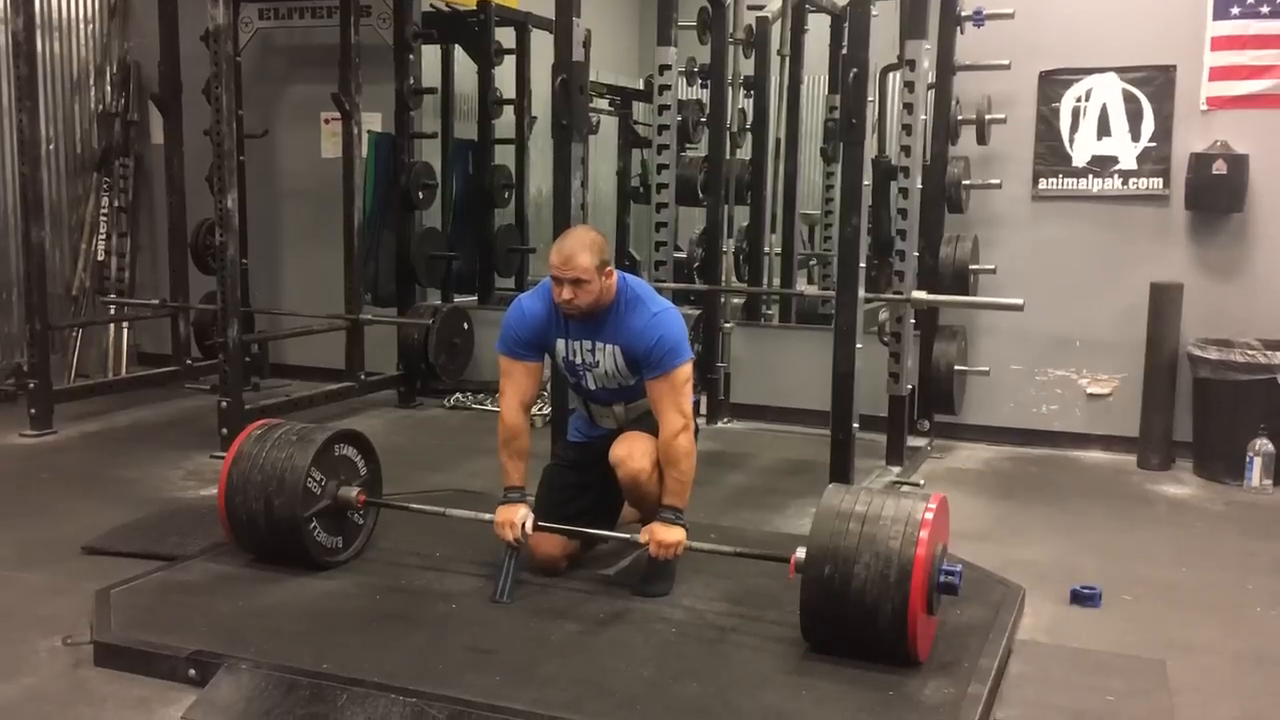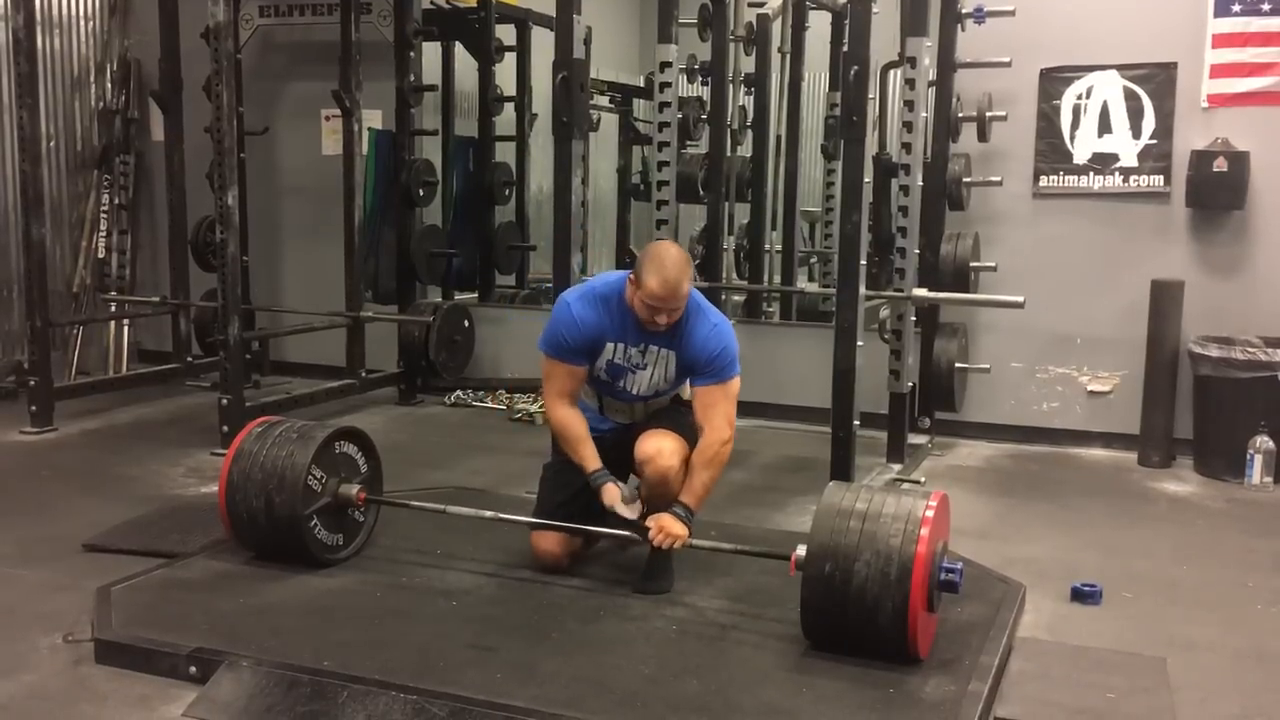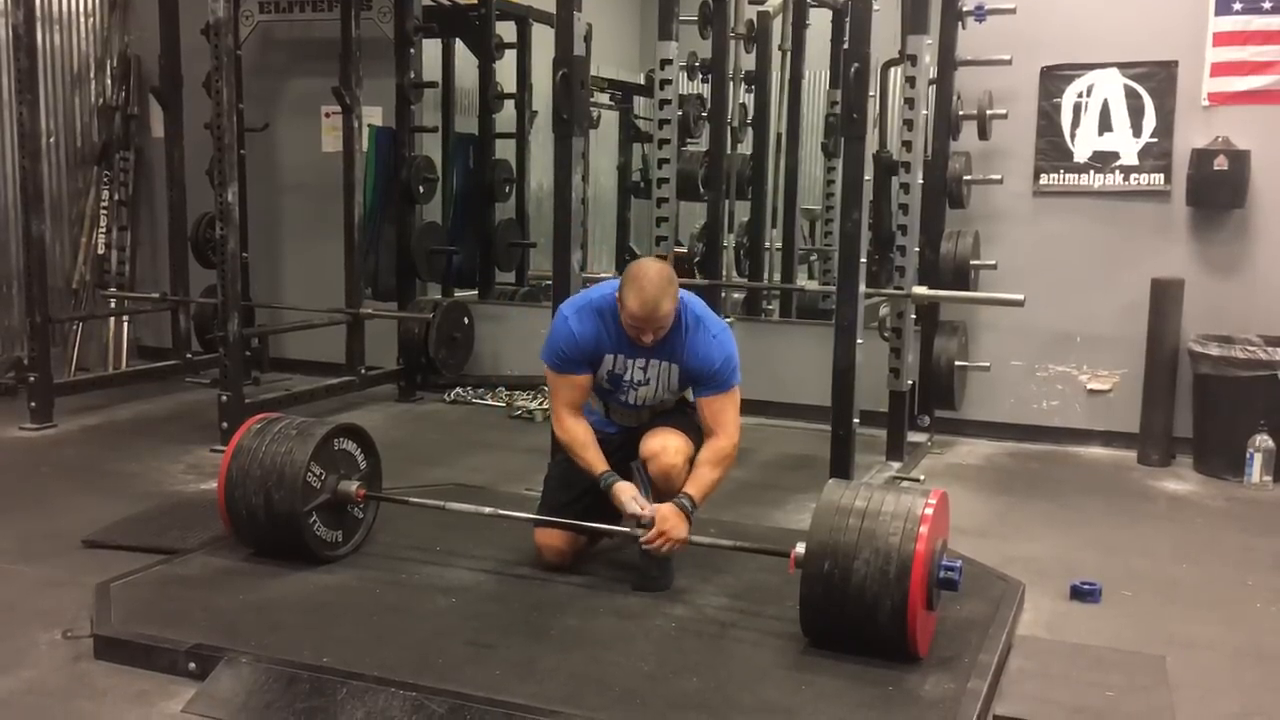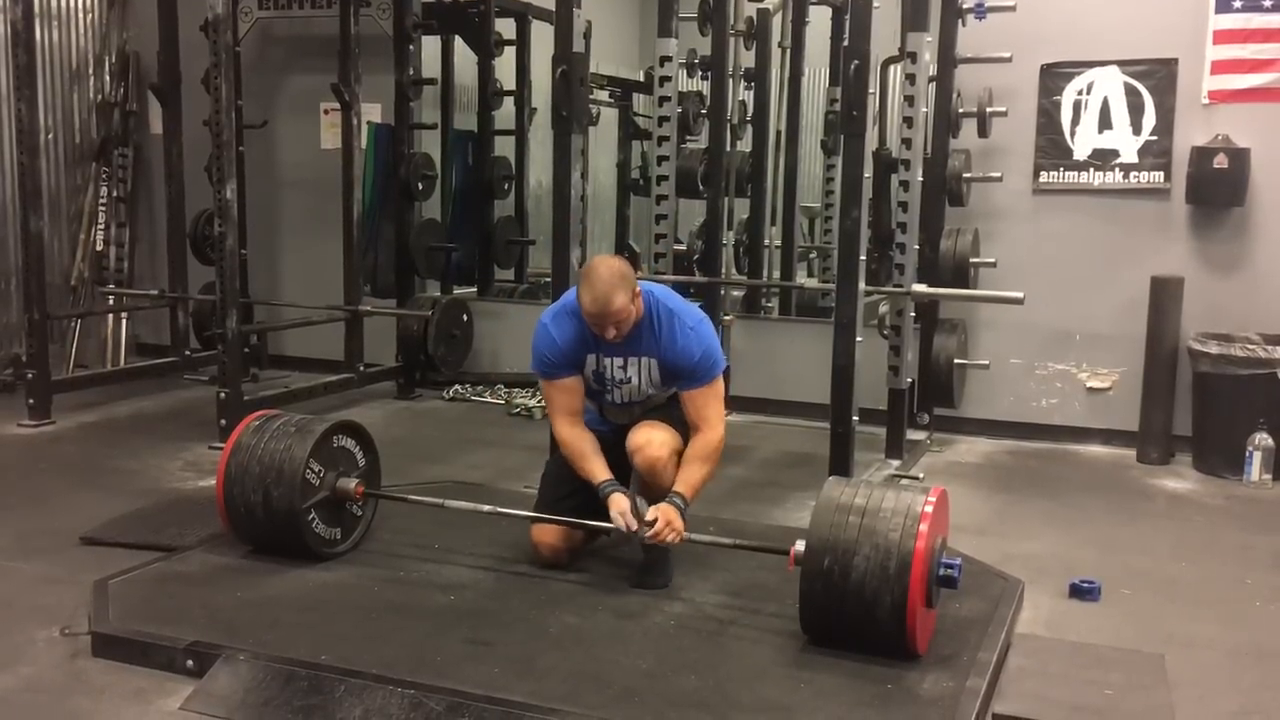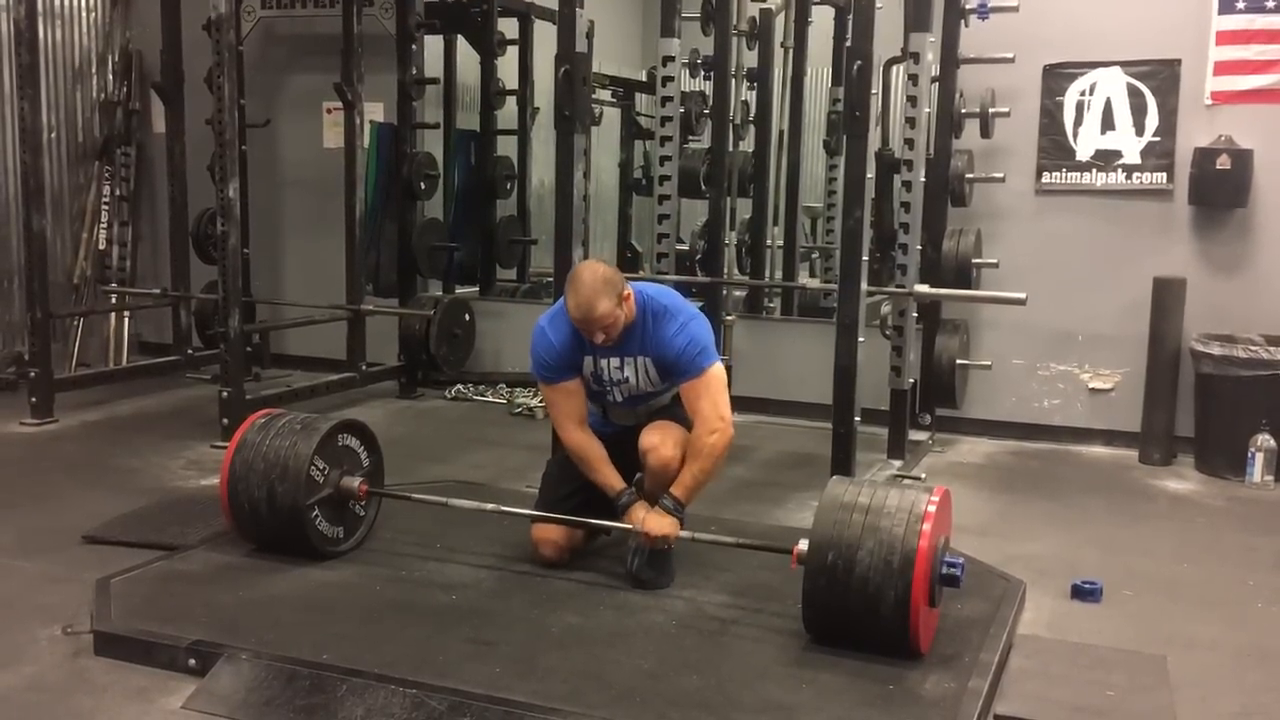
dt=1s
person 1, frame 1
left shoulder: (655, 321)
right shoulder: (528, 313)
left elbow: (677, 423)
right elbow: (514, 407)
left wrist: (671, 516)
right wrist: (513, 496)
left hip: (654, 419)
right hip: (590, 428)
left knee: (631, 462)
right knee: (547, 555)
left ankle: (657, 530)
right ankle: (618, 511)
person 1, frame 2
left shoulder: (711, 332)
right shoulder: (577, 309)
left elbow: (718, 433)
right elbow: (559, 403)
left wrist: (682, 511)
right wrist: (600, 479)
left hip: (663, 414)
right hip: (594, 421)
left knee: (659, 458)
right knee: (550, 553)
left ankle: (659, 543)
right ankle: (622, 511)
person 1, frame 3
left shoulder: (710, 338)
right shoulder: (576, 321)
left elbow: (723, 437)
right elbow: (567, 416)
left wrist: (684, 505)
right wrist: (611, 483)
left hip: (668, 417)
right hip: (600, 424)
left knee: (664, 457)
right knee: (553, 550)
left ankle: (659, 541)
right ankle: (606, 518)
person 1, frame 4
left shoulder: (687, 329)
right shoulder: (555, 328)
left elbow: (710, 431)
right elbow: (568, 423)
left wrist: (677, 502)
right wrist: (609, 490)
left hip: (664, 412)
right hip: (598, 424)
left knee: (648, 449)
right knee: (549, 547)
left ankle: (657, 539)
right ankle: (610, 511)
person 1, frame 5
left shoulder: (679, 324)
right shoulder: (551, 334)
left elbow: (716, 427)
right elbow: (573, 430)
left wrist: (670, 507)
right wrist: (626, 501)
left hip: (667, 413)
right hip: (603, 426)
left knee: (659, 449)
right knee: (549, 546)
left ankle: (656, 541)
